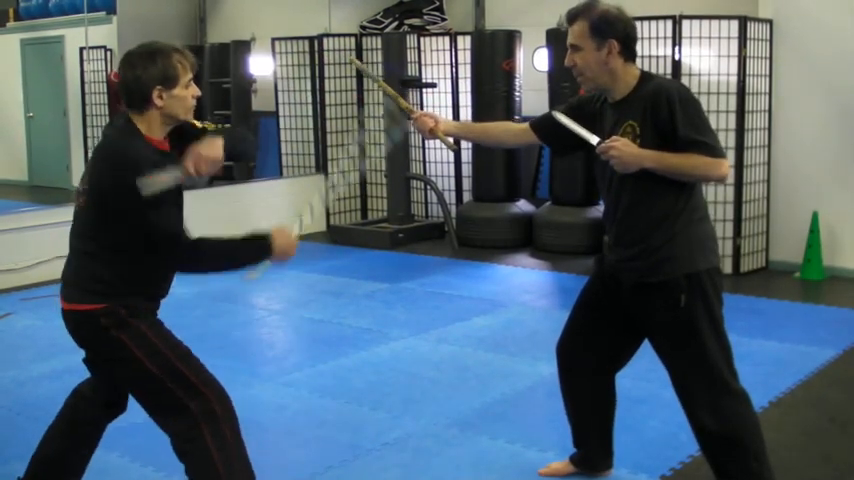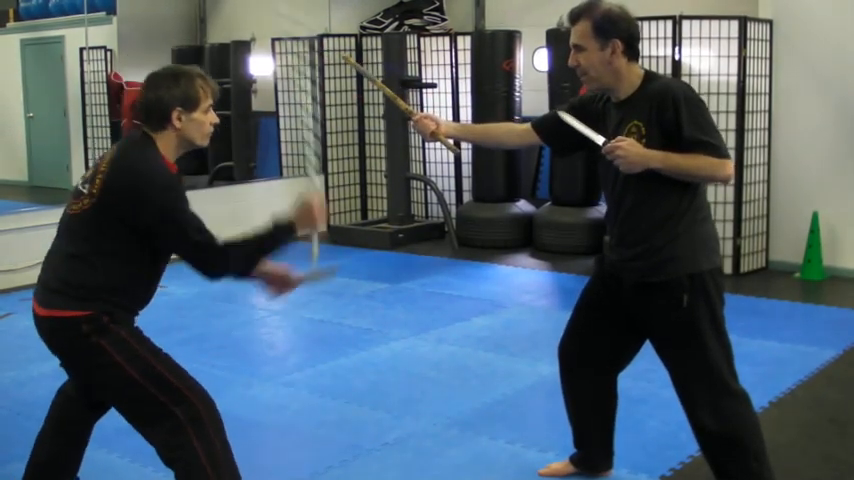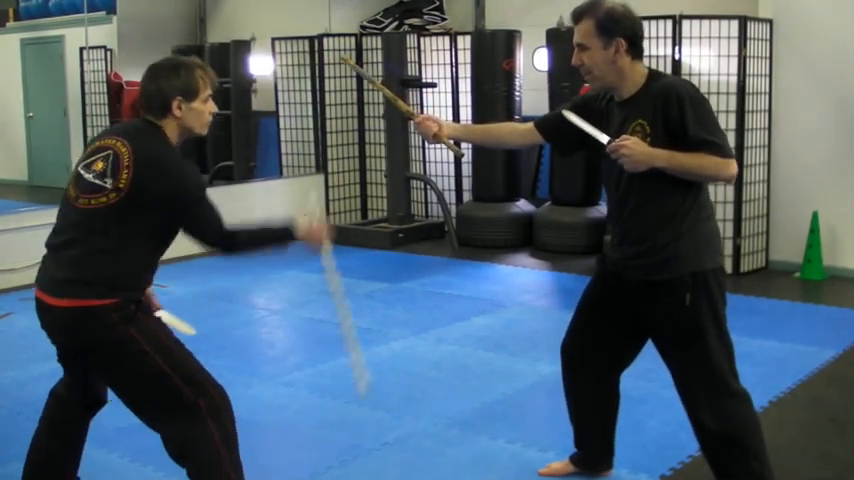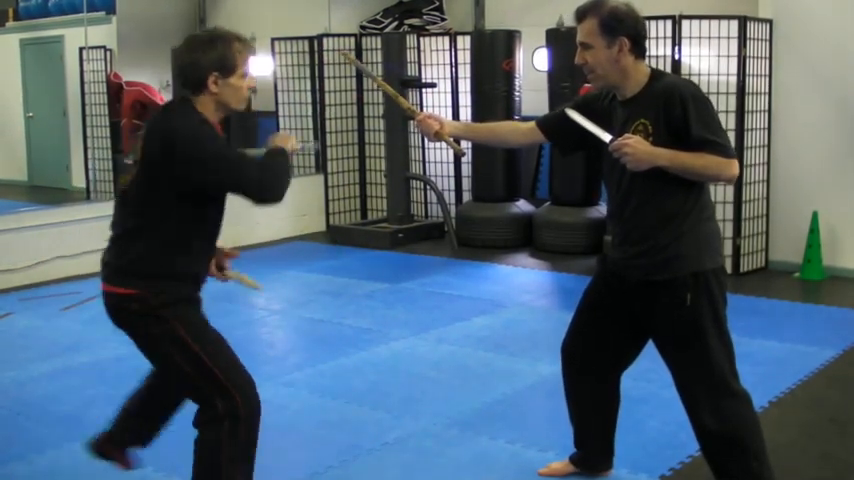
dt=0.4s
person 1, frame 1
left shoulder: (666, 96)
right shoulder: (592, 108)
left elbow: (717, 167)
right elbow: (521, 133)
left wrist: (643, 158)
right wrist: (449, 127)
left hip: (679, 270)
right hip: (620, 266)
left knee: (710, 389)
right knee: (579, 355)
person 1, frame 2
left shoulder: (670, 97)
right shoulder: (595, 108)
left elbow: (722, 168)
right elbow: (523, 134)
left wrist: (649, 158)
right wrist: (449, 128)
left hip: (681, 270)
right hip: (622, 265)
left knee: (711, 390)
right knee: (581, 357)
person 1, frame 3
left shoulder: (675, 96)
right shoulder: (597, 106)
left elbow: (726, 167)
right elbow: (526, 133)
left wrist: (653, 156)
right wrist: (452, 129)
left hip: (684, 269)
right hip: (624, 264)
left knee: (712, 390)
right knee: (583, 357)
person 1, frame 4
left shoulder: (677, 95)
right shoulder: (599, 105)
left elbow: (727, 167)
right elbow: (527, 132)
left wrist: (656, 154)
right wrist: (454, 127)
left hip: (685, 269)
right hip: (625, 264)
left knee: (712, 390)
right knee: (583, 357)
person 2, frame 1
left shoulder: (147, 131)
right shoulder: (129, 161)
left elbow: (237, 139)
right elbow: (180, 253)
left wrist: (215, 143)
right wrist: (266, 245)
left hip: (96, 301)
right hip: (109, 310)
left knee: (105, 390)
right knee: (202, 407)
person 2, frame 2
left shoulder: (143, 158)
right shoulder: (146, 177)
left elbow: (191, 245)
right elbow: (211, 260)
left wrist: (256, 268)
right wrist: (291, 226)
left hip: (66, 306)
right hip: (84, 318)
left knee: (89, 390)
right knee: (188, 413)
person 2, frame 3
left shoulder: (111, 140)
right shoulder: (169, 171)
right elbow: (218, 236)
right wrist: (295, 231)
left hip: (53, 298)
right hip: (98, 308)
left knee: (80, 389)
right knee: (201, 406)
person 2, frame 4
left shoulder: (181, 125)
right shoulder: (186, 135)
right elbow: (265, 185)
left wrist: (205, 247)
right wrist: (280, 150)
left hip: (137, 278)
right hip: (143, 292)
left knee: (187, 366)
right knee: (234, 400)
left ankle: (119, 438)
